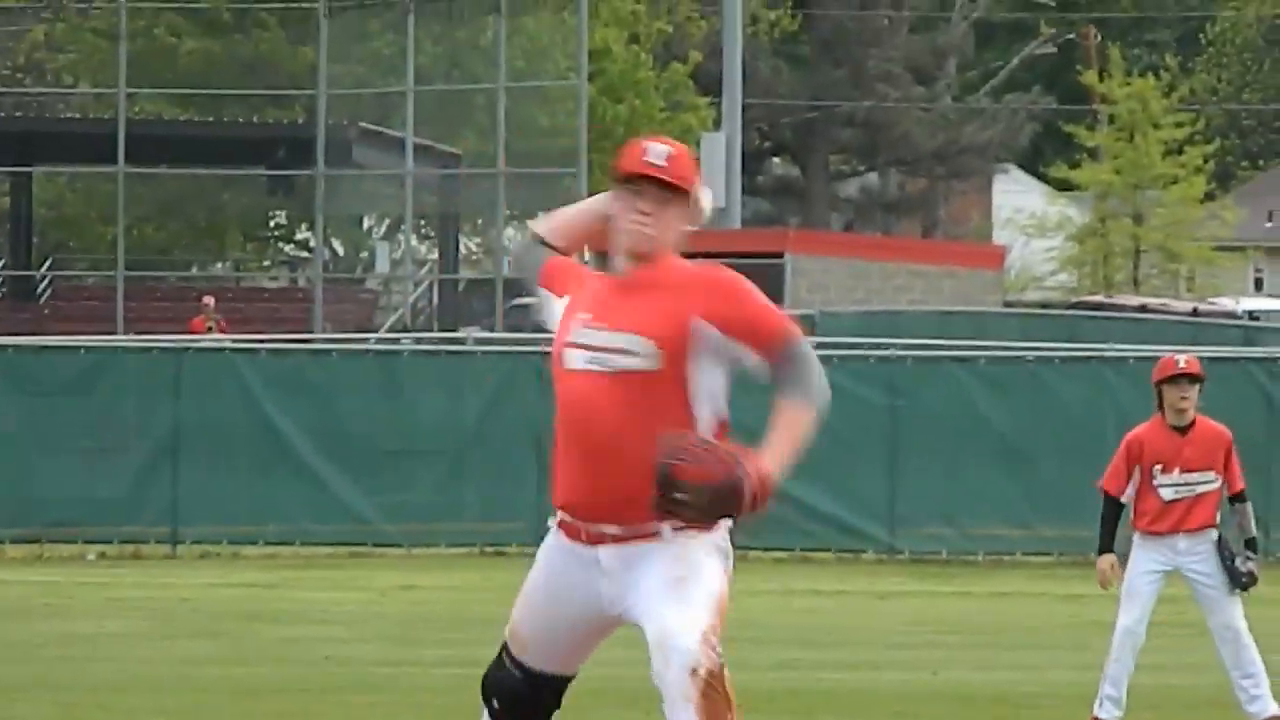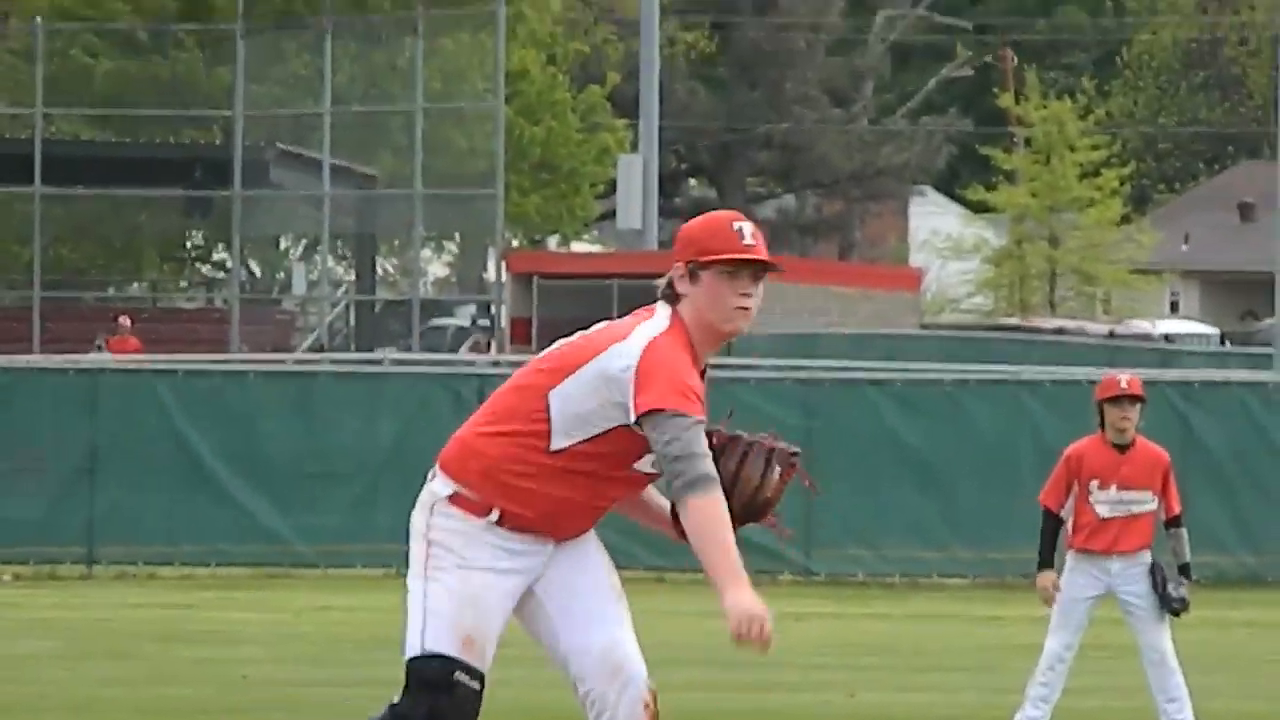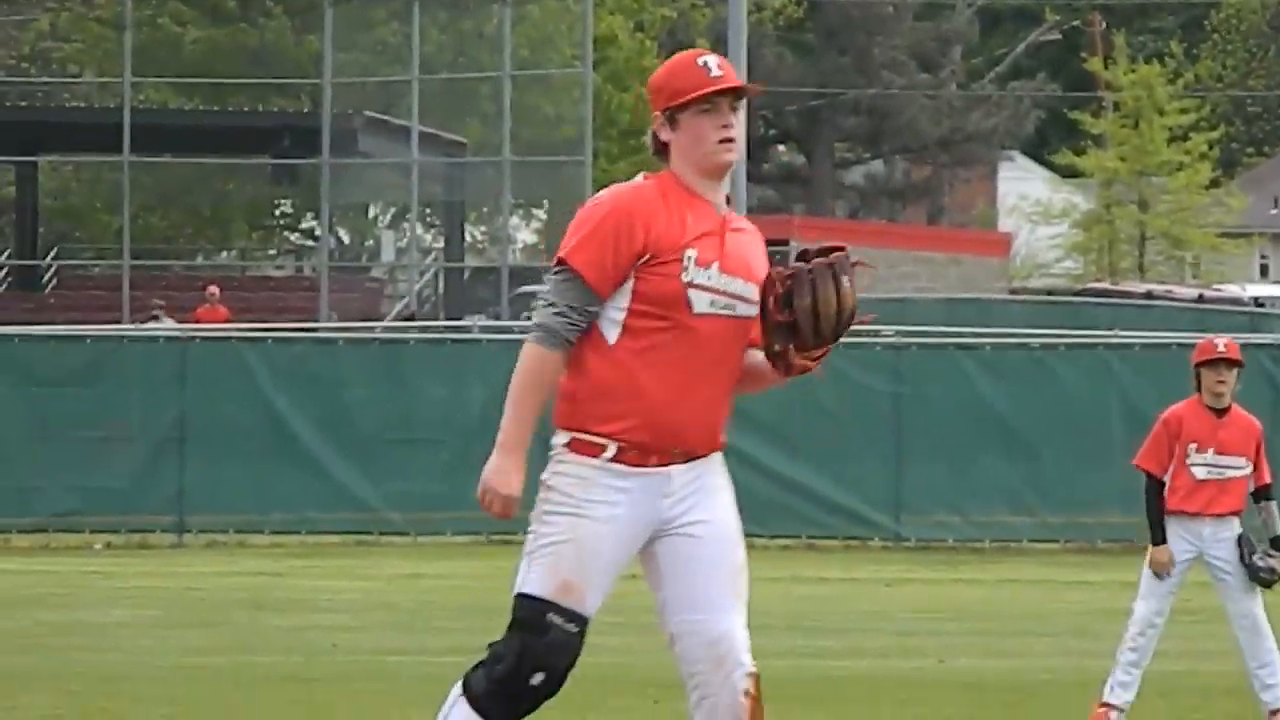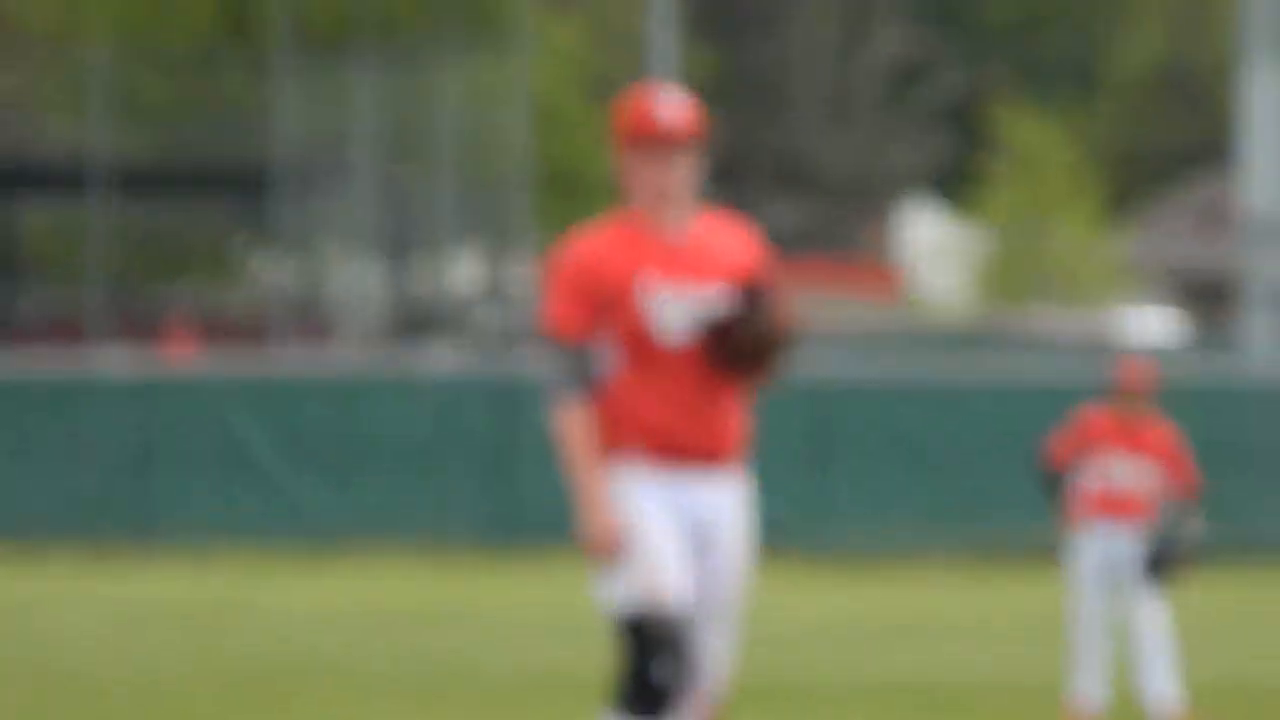
dt=0.7s
person 1, frame 1
left shoulder: (712, 292)
right shoulder: (574, 295)
left elbow: (805, 381)
right elbow: (532, 250)
left wrist: (768, 466)
right wrist: (608, 203)
left hip: (676, 542)
right hip: (577, 544)
left knee: (688, 654)
person 1, frame 2
left shoulder: (672, 355)
right shoulder: (661, 353)
right elbow: (689, 476)
left wrist: (679, 524)
right wrist: (734, 587)
left hip: (561, 538)
right hip: (474, 523)
person 1, frame 3
left shoulder: (749, 242)
right shoulder: (626, 209)
right elbow: (552, 328)
right wrist: (509, 451)
left hip: (698, 479)
right hip: (601, 473)
left knee: (724, 665)
right knee: (533, 658)
person 1, frame 4
left shoulder: (742, 244)
right shoulder: (591, 256)
right elbow: (571, 389)
right wrist: (592, 498)
left hip: (724, 483)
right hip: (639, 484)
right knee: (657, 659)
person 2, frame 1
left shoulder: (1219, 436)
right shoulder: (1140, 438)
left elbow: (1236, 493)
right elbow: (1114, 494)
left wrist: (1250, 547)
right wrist: (1105, 551)
left hip: (1203, 544)
right hip: (1151, 546)
left knee: (1232, 628)
right knee: (1128, 630)
person 2, frame 2
left shoulder: (1158, 459)
right shoulder: (1077, 455)
left elbow: (1173, 518)
right elbow: (1053, 512)
left wrist: (1184, 572)
right wrist: (1045, 567)
left hip: (1136, 567)
right hip: (1083, 566)
left knee: (1161, 653)
right knee: (1057, 651)
person 2, frame 3
right shoulder: (1175, 418)
right elbow: (1152, 481)
right wrist: (1157, 541)
left hip: (1226, 532)
right hip: (1176, 529)
right knee: (1146, 618)
person 2, frame 4
left shoulder: (1165, 436)
right shoulder: (1089, 424)
left elbow: (1187, 489)
right elbow: (1055, 462)
left wrist: (1180, 538)
right wrist: (1069, 506)
left hip: (1140, 537)
right hip: (1092, 533)
left knee: (1151, 620)
right knee: (1089, 618)
